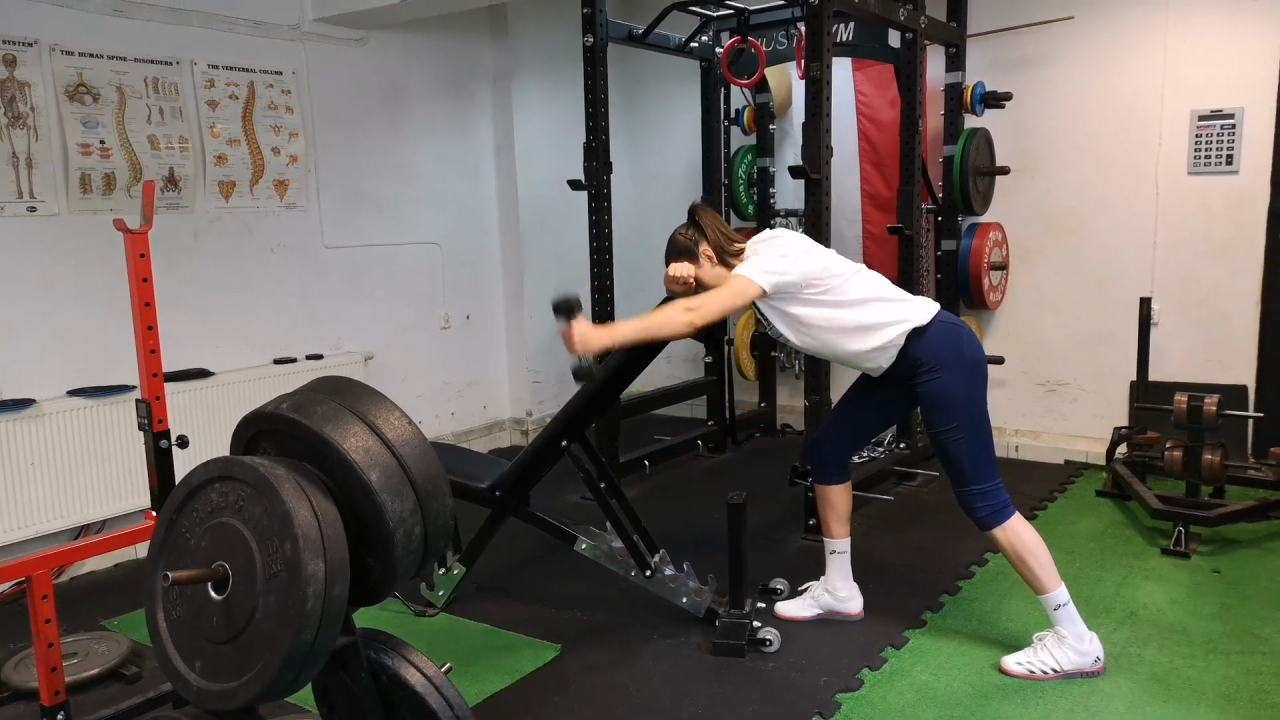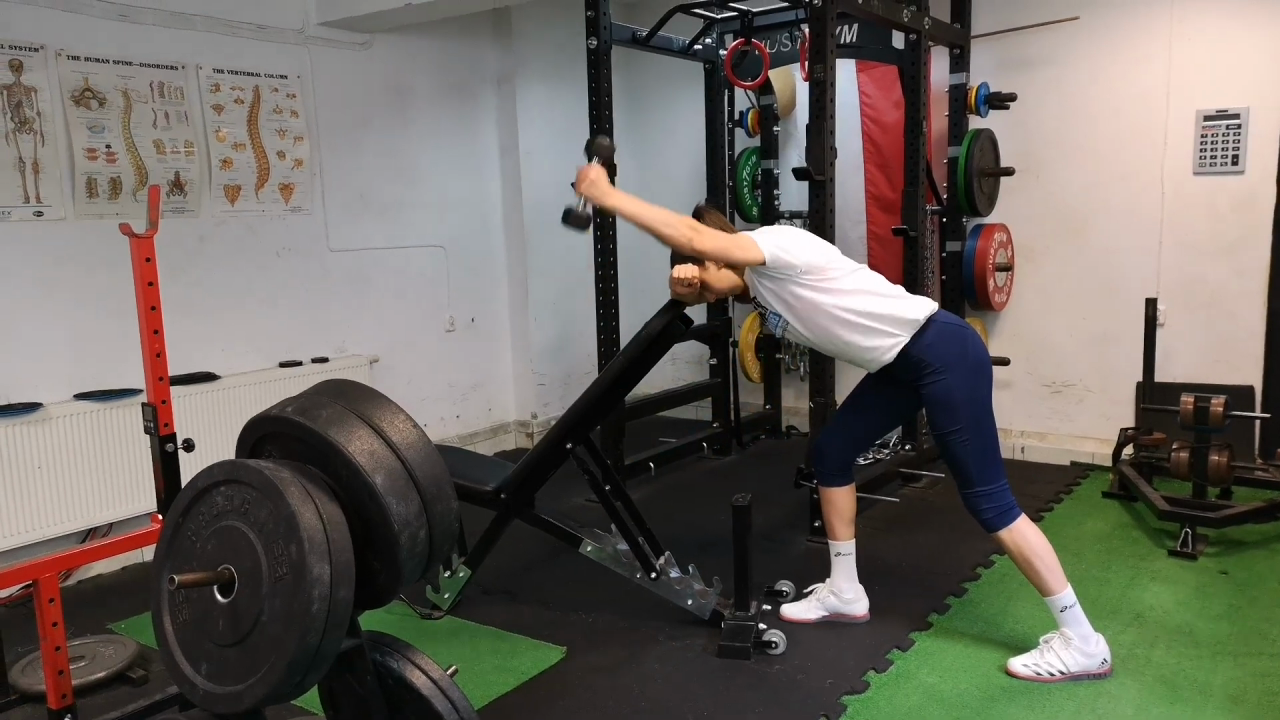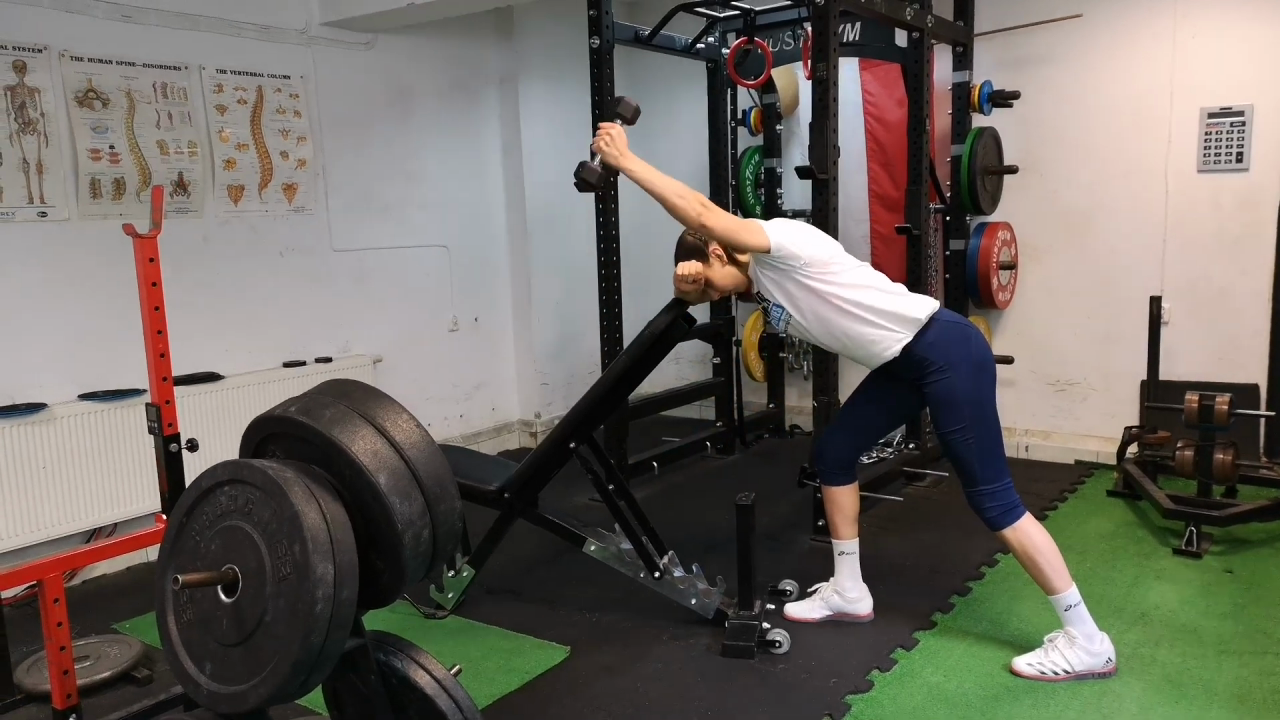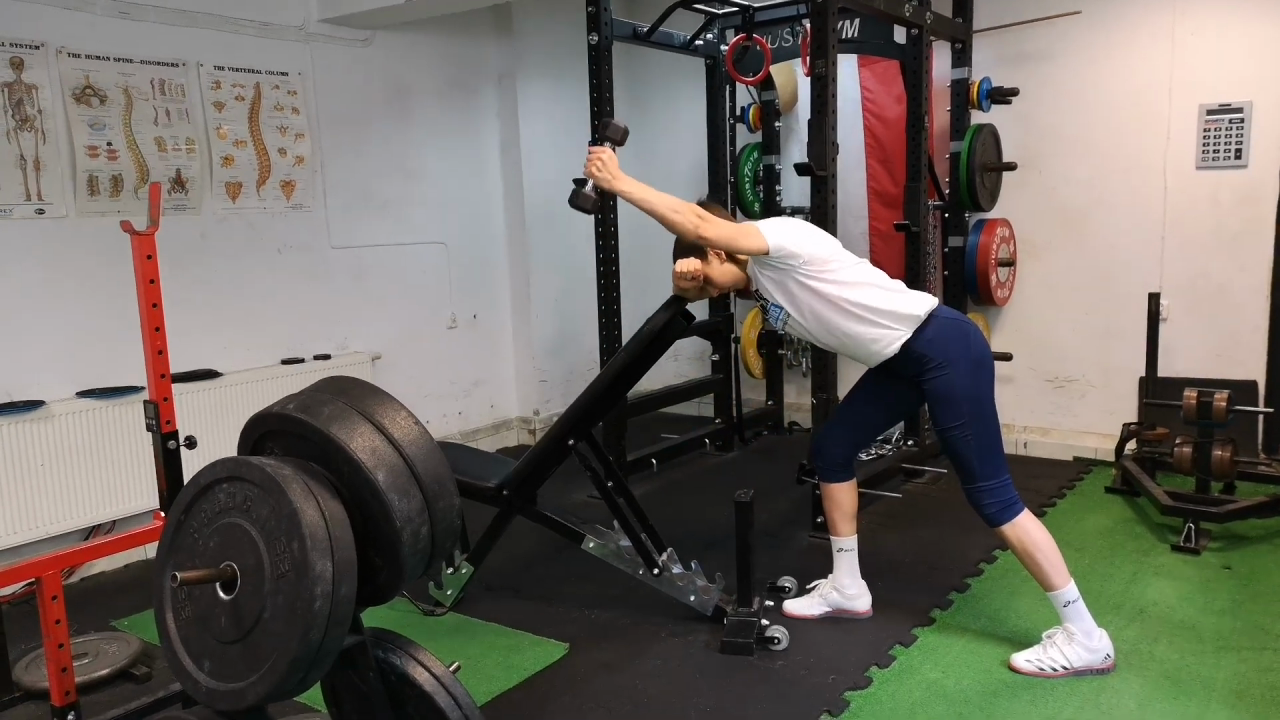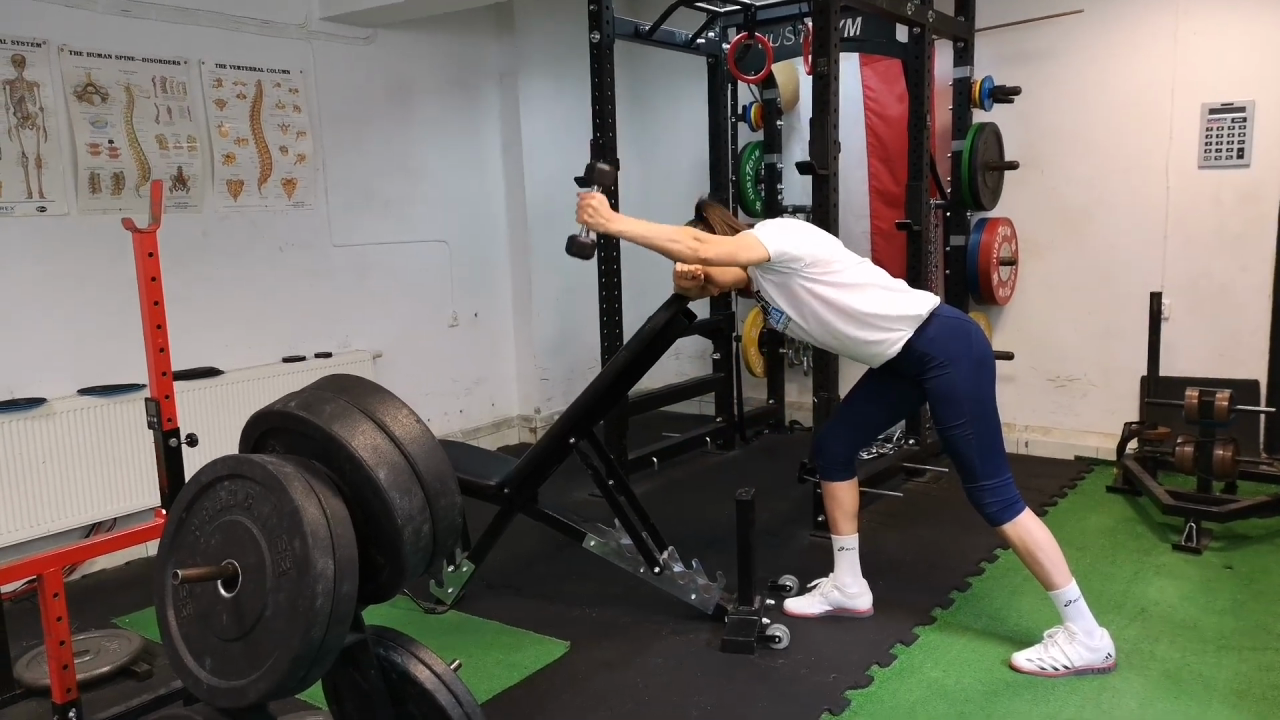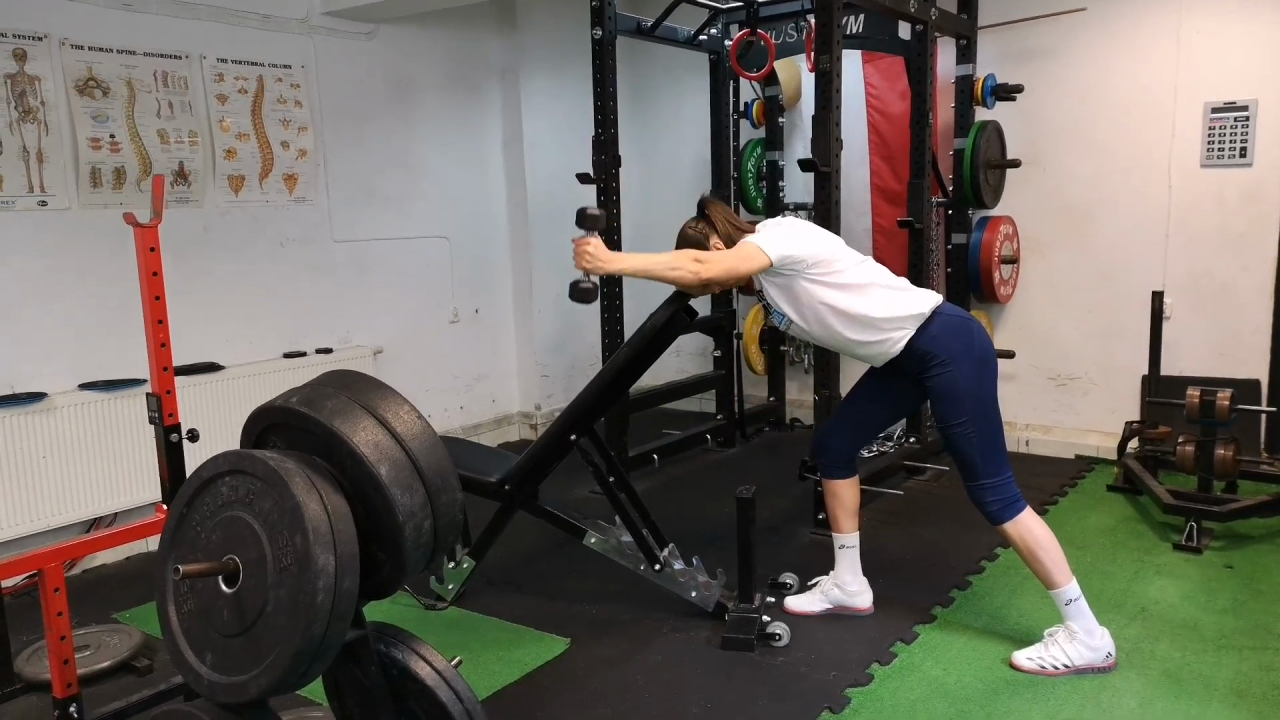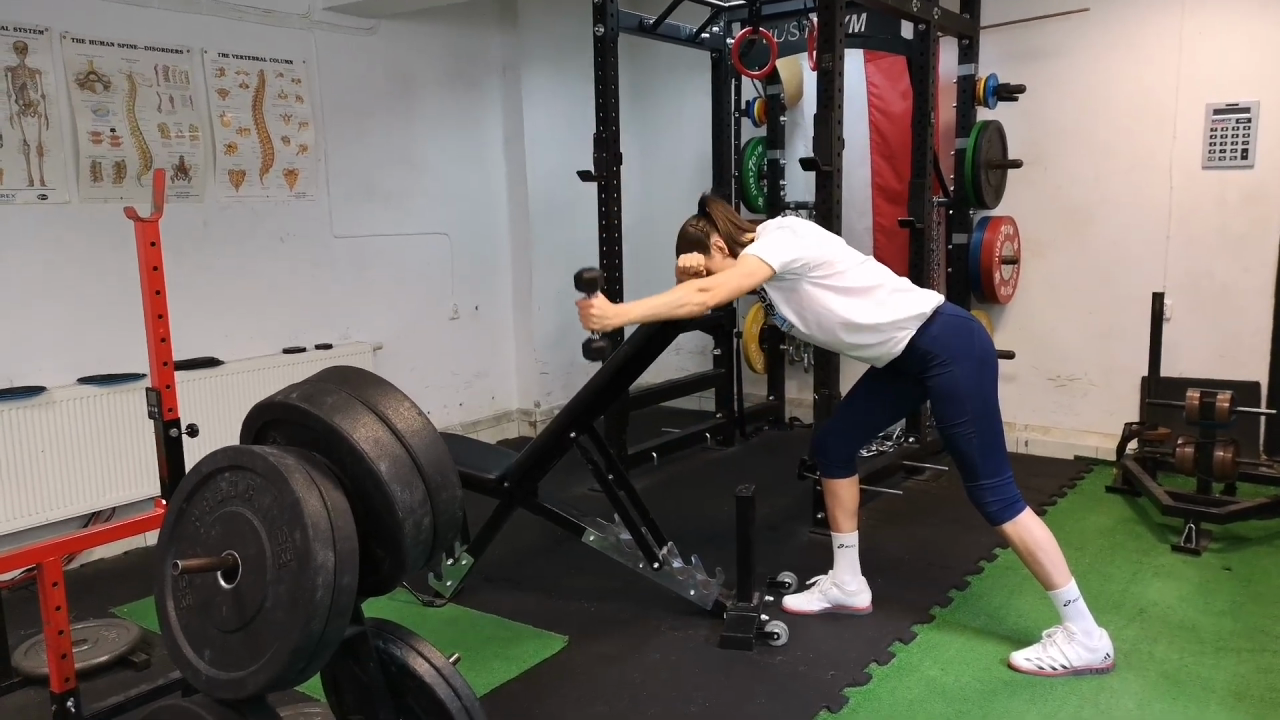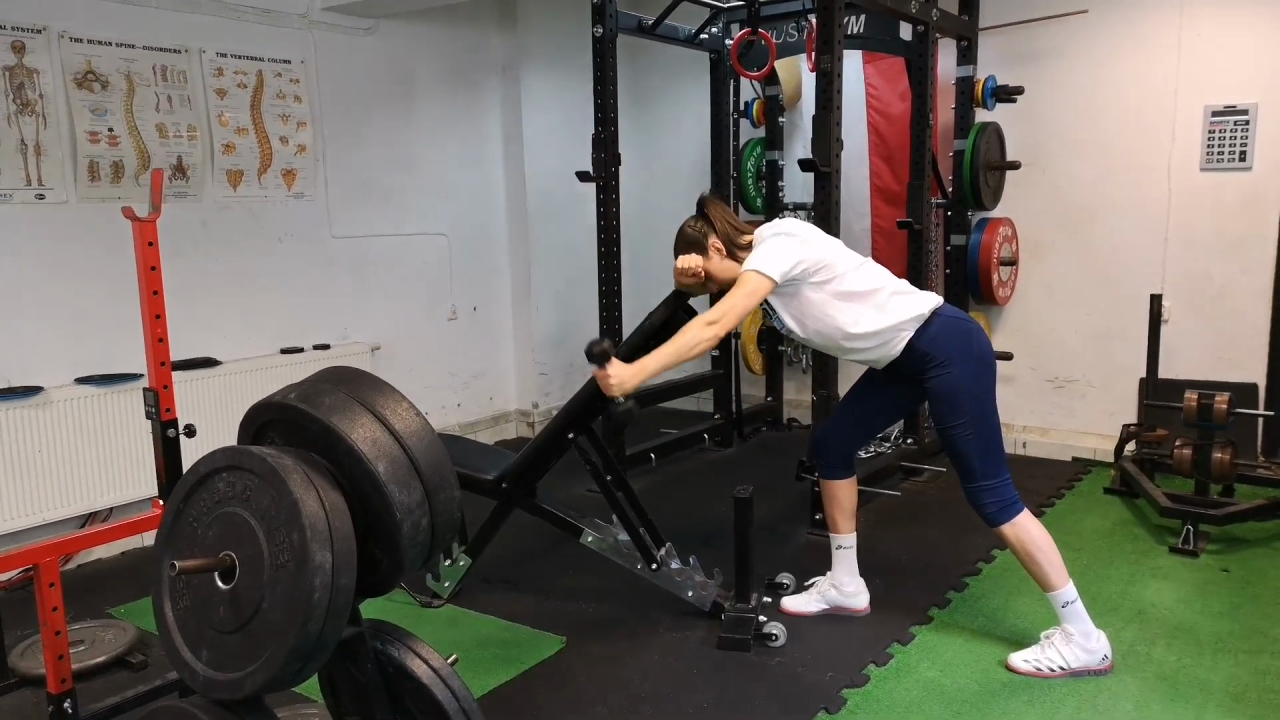
dt=0.3s
person 1, frame 1
left shoulder: (771, 258)
right shoulder: (753, 258)
left elbow: (696, 317)
right elbow: (687, 300)
left wrist: (601, 336)
right wrist: (684, 283)
left hip: (939, 354)
right hip: (899, 360)
left knee: (982, 498)
right knee: (826, 452)
left ankle: (1075, 641)
right ankle: (839, 590)
person 1, frame 2
left shoulder: (775, 245)
right shoulder: (756, 281)
left elbow: (697, 240)
left wrist: (609, 198)
right wrist: (688, 280)
left hip: (941, 354)
right hip: (900, 363)
left knee: (987, 499)
right knee: (831, 454)
left ankle: (1082, 644)
right ankle: (845, 592)
person 1, frame 3
left shoulder: (778, 242)
right shoulder: (759, 283)
left elbow: (703, 214)
right elbow: (692, 290)
left wrist: (625, 161)
right wrist: (689, 280)
left hip: (945, 351)
right hip: (903, 362)
left knee: (991, 498)
right knee: (833, 453)
left ankle: (1086, 640)
right ankle: (849, 590)
person 1, frame 4
left shoulder: (777, 238)
right shoulder: (758, 280)
left elbow: (699, 225)
right elbow: (691, 287)
left wrist: (617, 183)
right wrist: (687, 277)
left hip: (945, 348)
right hip: (901, 360)
left knee: (990, 494)
right knee: (831, 449)
left ankle: (1085, 637)
right ankle: (847, 587)
person 1, frame 5
left shoulder: (778, 235)
right shoulder: (758, 277)
left elbow: (699, 245)
left wrist: (612, 222)
right wrist: (688, 274)
left hip: (944, 347)
right hip: (901, 359)
left knee: (991, 492)
right knee: (831, 449)
left ankle: (1086, 637)
right ankle: (848, 586)
person 1, frame 6
left shoulder: (778, 238)
right shoulder: (762, 268)
left elbow: (702, 272)
left wrist: (612, 261)
right wrist: (678, 268)
left hip: (946, 344)
right hip: (904, 356)
left knee: (992, 491)
right knee: (832, 447)
left ankle: (1086, 636)
right ankle: (849, 585)
person 1, frame 7
left shoulder: (779, 241)
right shoulder: (763, 261)
left elbow: (709, 296)
left wrist: (618, 314)
right wrist: (690, 273)
left hip: (947, 345)
right hip: (905, 356)
left knee: (992, 492)
right knee: (832, 446)
left ankle: (1085, 638)
right ankle: (847, 584)
person 1, frame 8
left shoulder: (776, 246)
right shoulder: (766, 254)
left elbow: (715, 326)
right elbow: (694, 286)
left wrist: (634, 372)
right wrist: (690, 272)
left hip: (947, 347)
right hip: (903, 356)
left knee: (990, 494)
right knee: (830, 447)
left ankle: (1082, 639)
right ankle: (845, 586)
